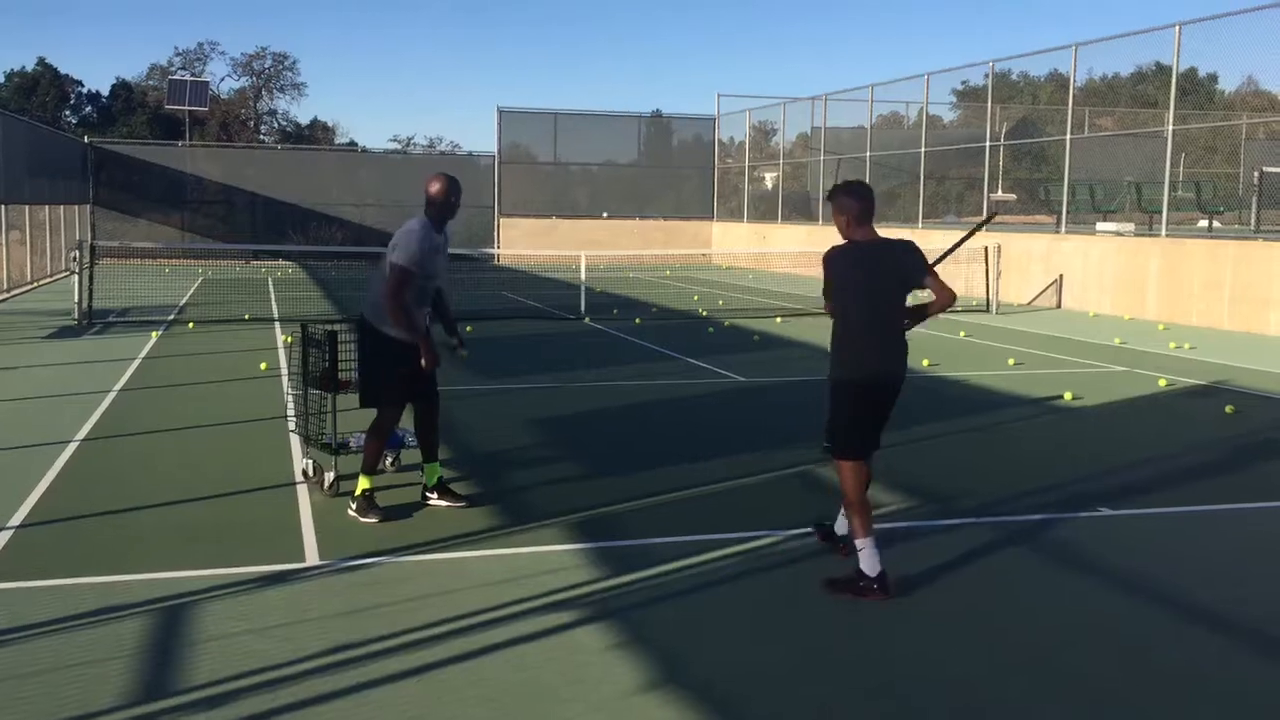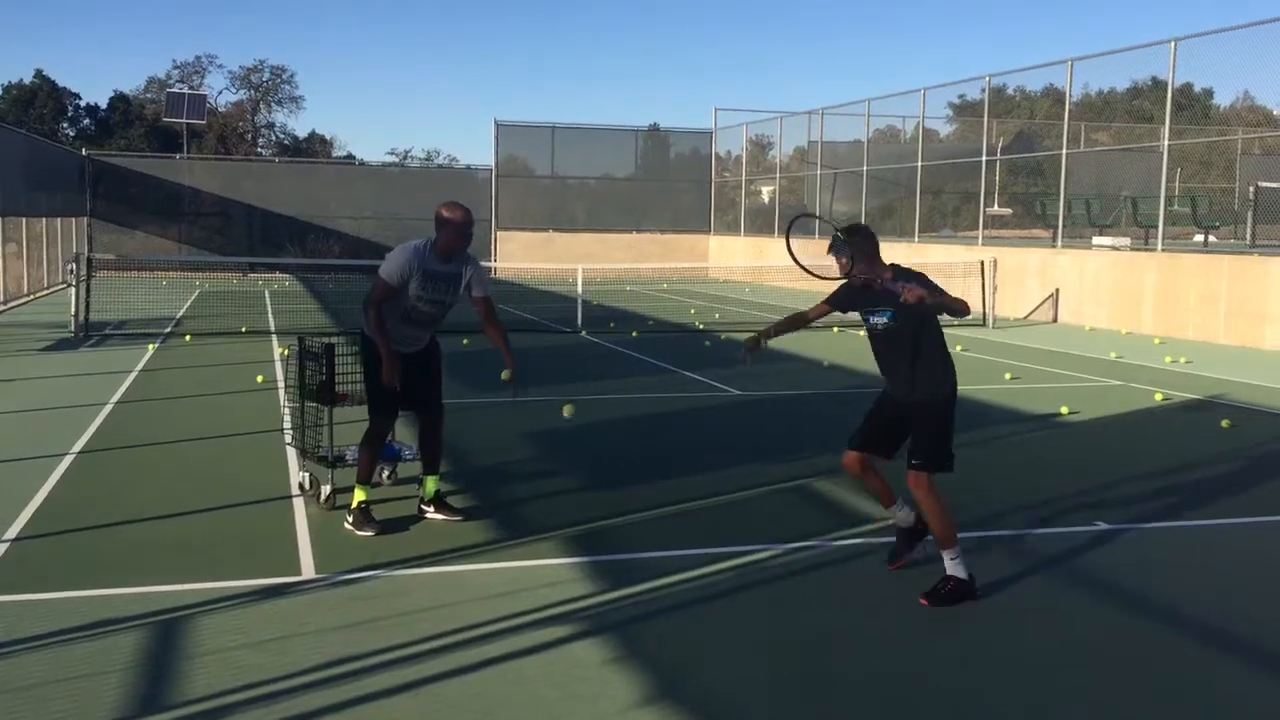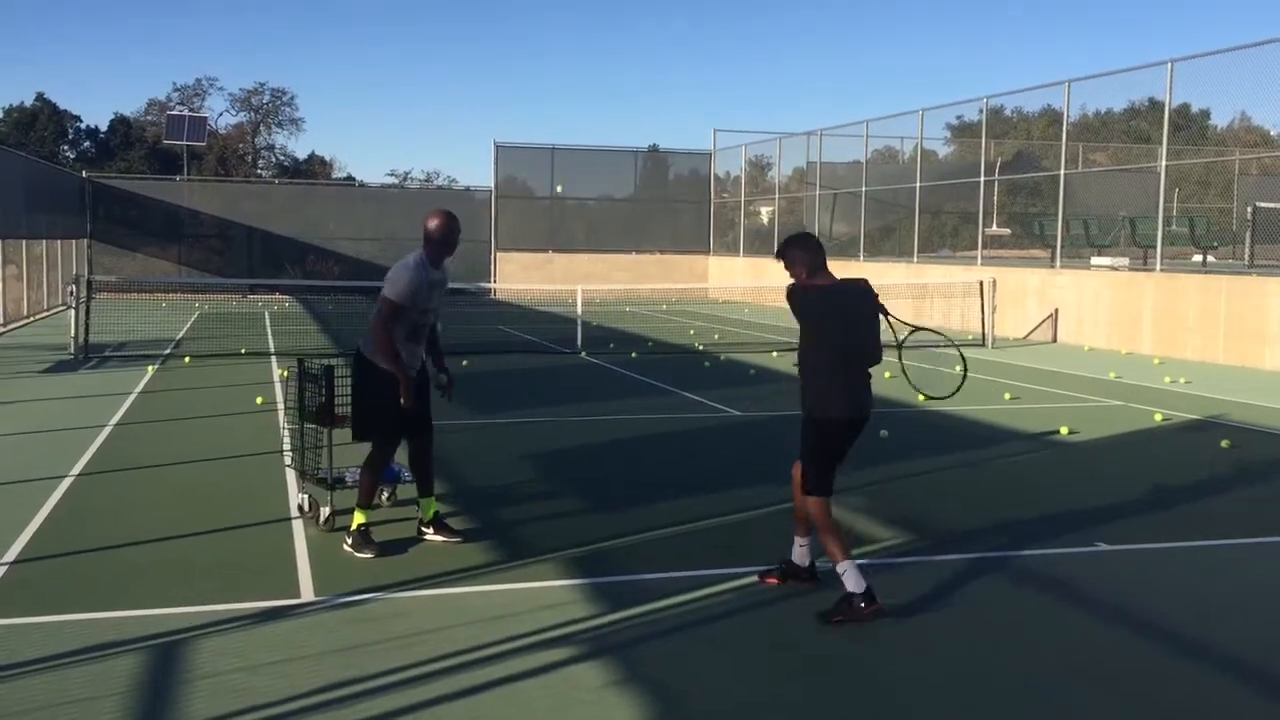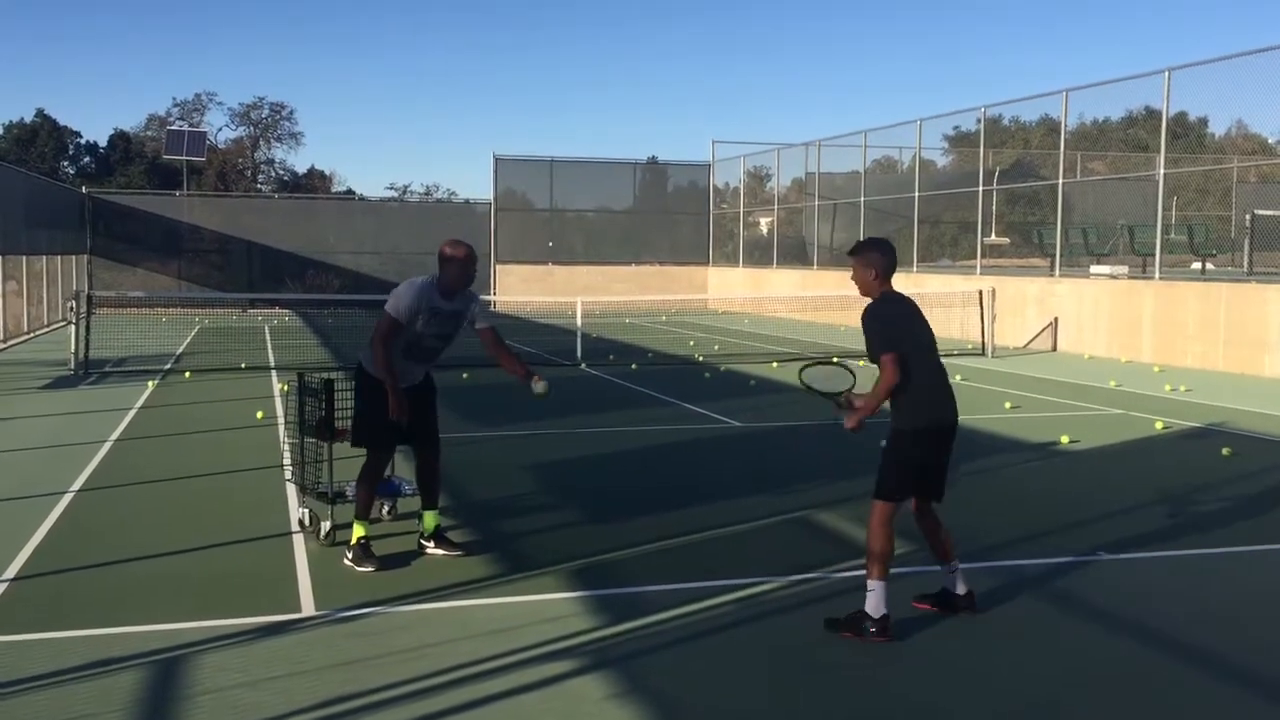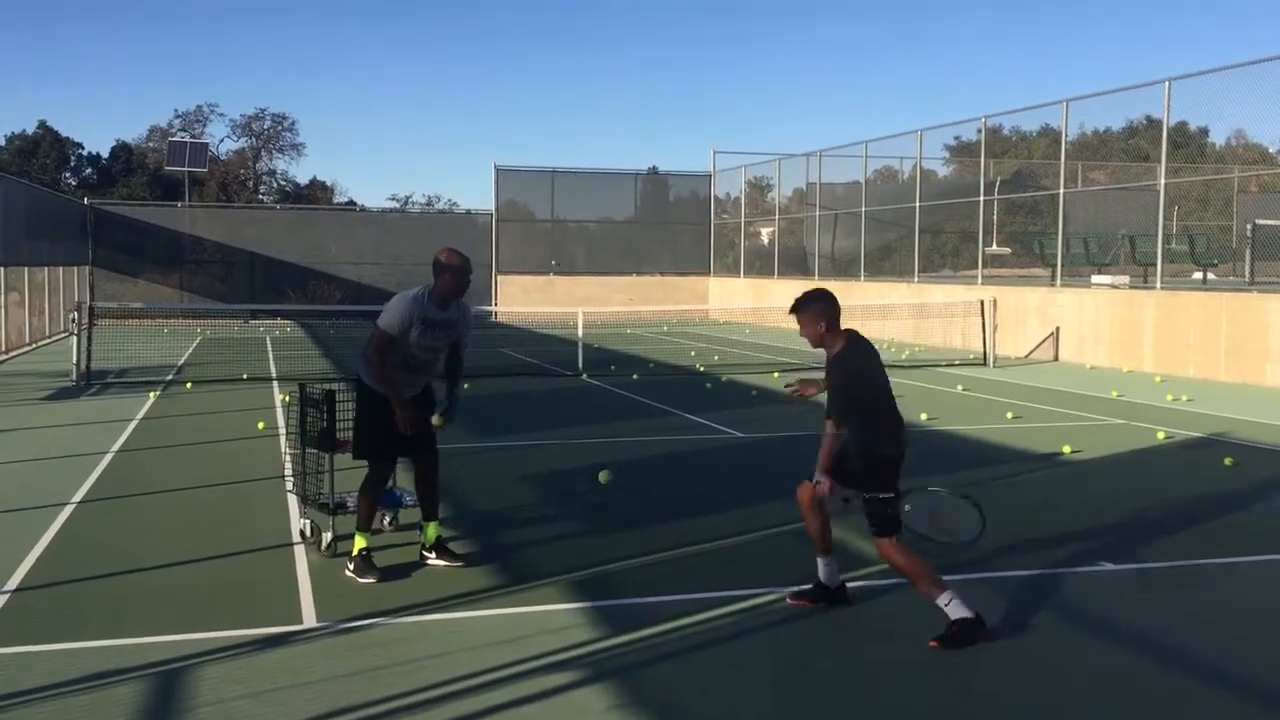
dt=0.7s
person 1, frame 1
left shoulder: (836, 258)
right shoulder: (904, 252)
right elbow: (946, 296)
right wrist: (917, 313)
left hip: (853, 373)
right hip: (892, 371)
left knee: (848, 463)
right knee: (861, 454)
left ankle: (870, 573)
right ankle: (843, 527)
person 1, frame 2
left shoulder: (910, 282)
right shoulder: (857, 289)
left elbow: (962, 310)
right elbow: (809, 315)
left wrist: (927, 299)
right wrist: (767, 333)
left hip: (933, 394)
right hip: (898, 392)
left knee: (919, 482)
right knee: (854, 460)
left ankle: (959, 577)
right ankle: (909, 522)
person 1, frame 3
left shoulder: (799, 296)
right shoulder: (863, 292)
right elbow: (873, 350)
left hip: (825, 411)
right hip: (857, 408)
left knee: (815, 501)
right knee: (801, 476)
left ankle: (858, 593)
right ankle: (799, 563)
person 1, frame 4
left shoulder: (876, 313)
right shoulder: (907, 308)
left elbow: (891, 376)
left wrist: (861, 414)
right wrist: (865, 398)
left hip: (914, 423)
right hip: (941, 418)
left knee: (882, 510)
right knee: (922, 505)
left ankle: (873, 615)
right ankle: (958, 590)
person 1, frame 5
left shoulder: (848, 370)
right shoulder: (848, 344)
left elbow: (834, 429)
left wrist: (823, 473)
right wrist: (815, 387)
left hip: (879, 452)
right hip: (861, 444)
left knee: (887, 544)
right knee: (807, 497)
left ankle: (964, 617)
right ankle: (829, 583)
person 2, frame 1
left shoulder: (439, 237)
right shoulder: (415, 237)
right elbow: (393, 297)
left wrist: (452, 332)
right wrist: (424, 343)
left hip: (413, 333)
right hip: (385, 335)
left knee: (428, 404)
right knee: (390, 413)
left ankle: (432, 483)
right ankle: (361, 494)
person 2, frame 2
left shoulder: (470, 268)
right shoulder: (408, 256)
left elbow: (488, 318)
right elbow: (372, 304)
left wrist: (509, 361)
right wrist: (387, 357)
left hip: (423, 346)
right hip: (382, 345)
left knee: (433, 416)
right knee: (383, 422)
left ankle: (430, 497)
right ankle: (358, 505)
person 2, frame 3
left shoulder: (439, 273)
right shoulder: (410, 272)
right elbow: (381, 328)
left wrist: (439, 367)
right wrist: (403, 379)
left hip: (411, 368)
right hip: (381, 369)
left knee: (423, 439)
right knee: (385, 446)
left ankle: (428, 518)
right ankle: (357, 528)
person 2, frame 4
left shoulder: (469, 303)
right shoulder: (413, 292)
left elbow: (496, 346)
right elbow: (378, 341)
left wrist: (528, 376)
right wrist: (393, 392)
left hip: (417, 380)
right hip: (378, 379)
left knee: (429, 452)
right knee: (379, 457)
left ankle: (429, 532)
right ankle: (357, 541)
person 2, frame 5
left shoulder: (462, 313)
right shoulder: (406, 305)
left elbow: (454, 357)
right elbow: (373, 354)
left wrist: (451, 398)
right wrist: (398, 404)
left hip: (418, 392)
right hip: (379, 392)
left knee: (429, 463)
right knee: (381, 469)
left ankle: (431, 543)
right ankle: (358, 553)
